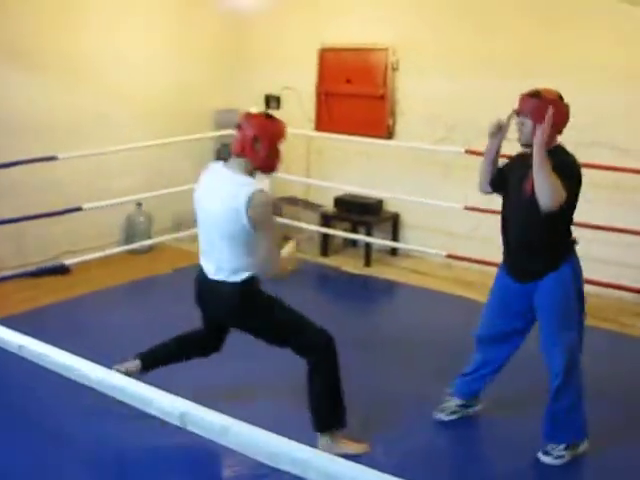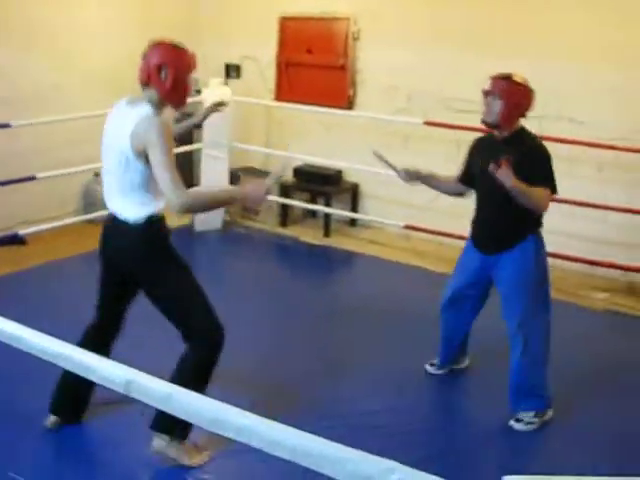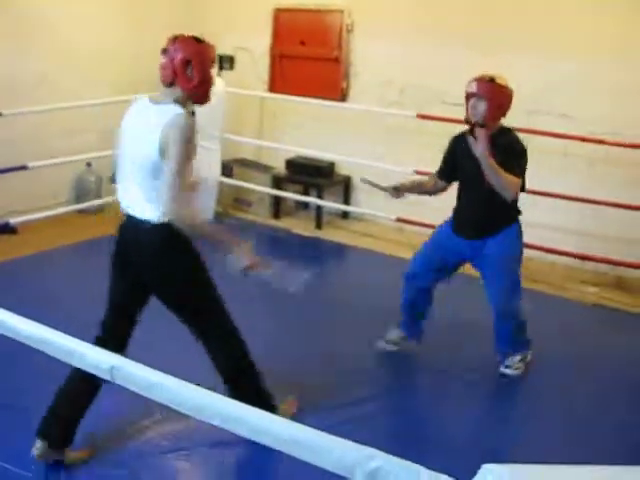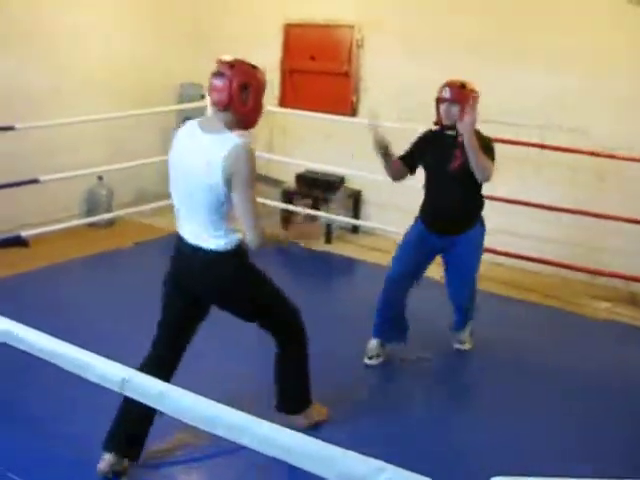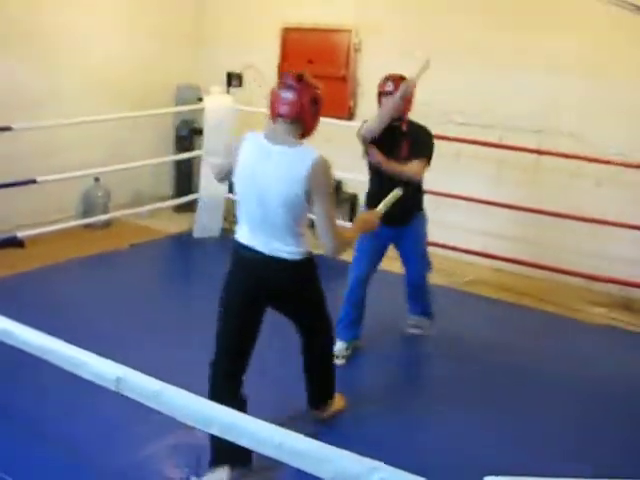
dt=0.4s
person 1, frame 1
left shoulder: (211, 173)
right shoulder: (257, 198)
right elbow: (273, 267)
right wrist: (290, 253)
left hip: (206, 286)
right hip: (238, 296)
left knee: (210, 337)
right knee: (319, 346)
left ankle: (138, 365)
right ankle: (330, 434)
person 1, frame 2
left shoulder: (122, 109)
right shoulder: (150, 123)
right elbow: (177, 200)
left wrist: (198, 118)
right wrist: (238, 194)
left hip: (116, 235)
right hip: (144, 241)
left knee: (105, 322)
right knee: (207, 335)
left ankle: (61, 409)
right ankle: (169, 432)
person 1, frame 3
left shoulder: (138, 108)
right shoulder: (178, 124)
right elbow: (174, 211)
right wrist: (233, 243)
left hip: (128, 236)
right hip: (160, 243)
left knee: (111, 338)
right knee: (219, 331)
left ankle: (52, 438)
right ankle: (262, 407)
person 1, frame 4
left shoulder: (184, 132)
right shoulder: (239, 152)
right elbow: (254, 235)
left hip: (186, 259)
right hip: (225, 266)
left knee: (162, 353)
right knee: (288, 325)
right ankle: (298, 409)
person 1, frame 5
left shoulder: (246, 143)
right shoulder: (315, 165)
left elbow: (219, 174)
right elbow: (333, 245)
right wrist: (366, 221)
left hip: (246, 267)
right hip: (293, 272)
left knee: (227, 367)
right knee: (317, 332)
right ankle: (323, 401)
person 2, frame 1
left shoulder: (563, 163)
right shoulder: (520, 162)
left elbow: (550, 203)
right elbow: (488, 185)
left wrist: (538, 148)
right wrist: (494, 144)
left hip: (555, 276)
right hip: (514, 272)
left knee: (560, 356)
right knee: (492, 337)
left ankle: (569, 437)
right ankle: (463, 397)
person 2, frame 2
left shoulder: (531, 149)
right shoulder: (481, 145)
left elbow: (543, 202)
right elbow: (460, 186)
left wrist: (513, 184)
right wrist: (421, 177)
left hip: (519, 248)
right hip: (480, 244)
left knee: (526, 325)
right knee: (456, 303)
left ankle: (534, 405)
right ankle: (452, 357)
person 2, frame 3
left shoulder: (510, 144)
right shoulder: (461, 142)
left elbow: (510, 191)
right elbow: (440, 182)
left wrist: (485, 158)
right wrist: (410, 186)
left hip: (499, 235)
right hip: (458, 229)
left knee: (504, 299)
right knee: (418, 274)
left ankle: (516, 350)
right ankle: (408, 330)
person 2, frame 4
left shoulder: (477, 141)
right shoulder: (428, 140)
left elbow: (485, 175)
right elbow: (397, 173)
left wrist: (469, 142)
right wrist: (384, 153)
left hip: (466, 230)
right hip: (428, 225)
left knee: (461, 289)
right knee: (397, 278)
left ankle: (462, 327)
right ankle: (383, 337)
person 2, frame 5
left shoulder: (420, 134)
right shoulder: (373, 128)
left elbow: (416, 172)
right elbow: (366, 135)
left wrist: (384, 163)
right wrist: (391, 106)
left hip: (411, 219)
right hip: (377, 217)
left knee: (417, 272)
right knee: (359, 277)
left ankle: (420, 314)
right ankle: (345, 338)
